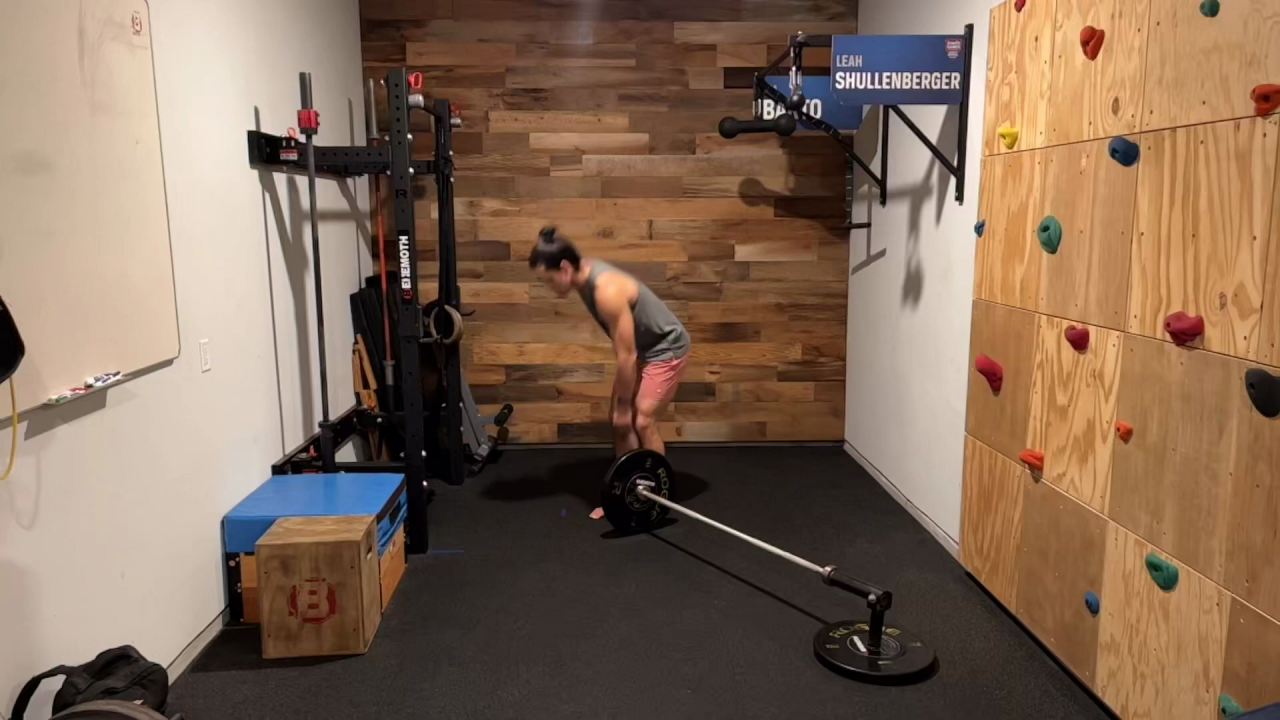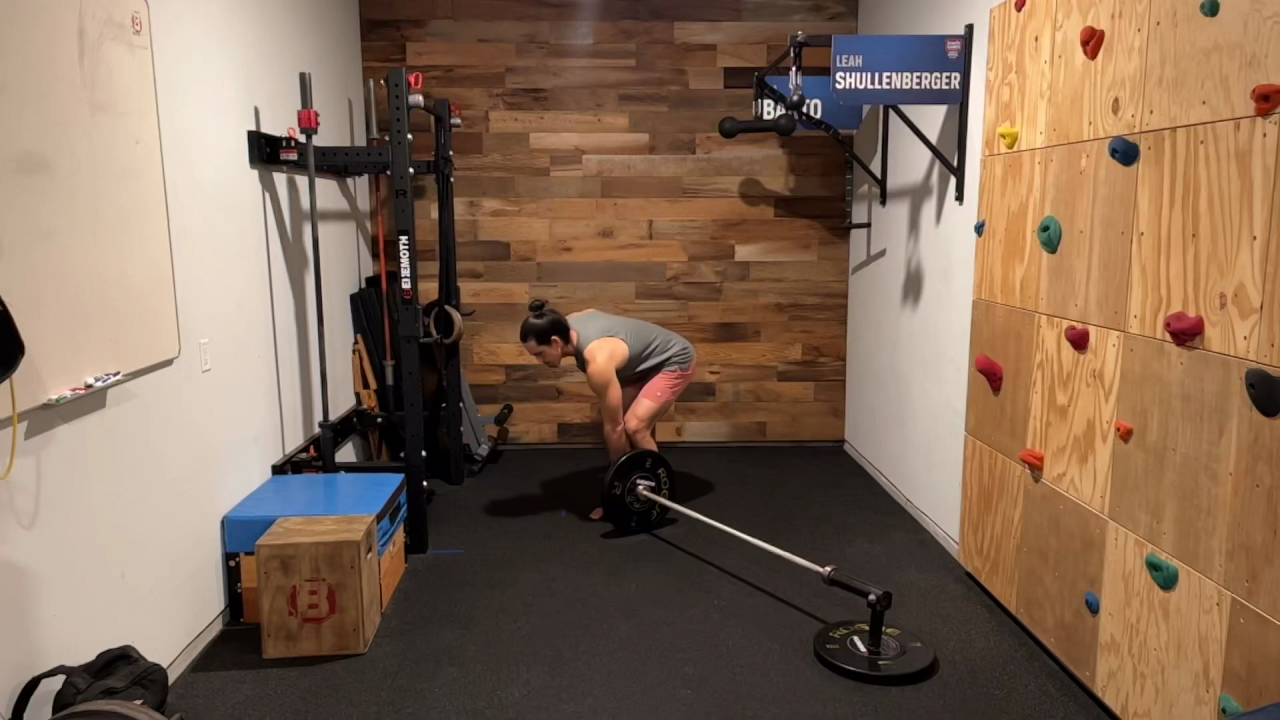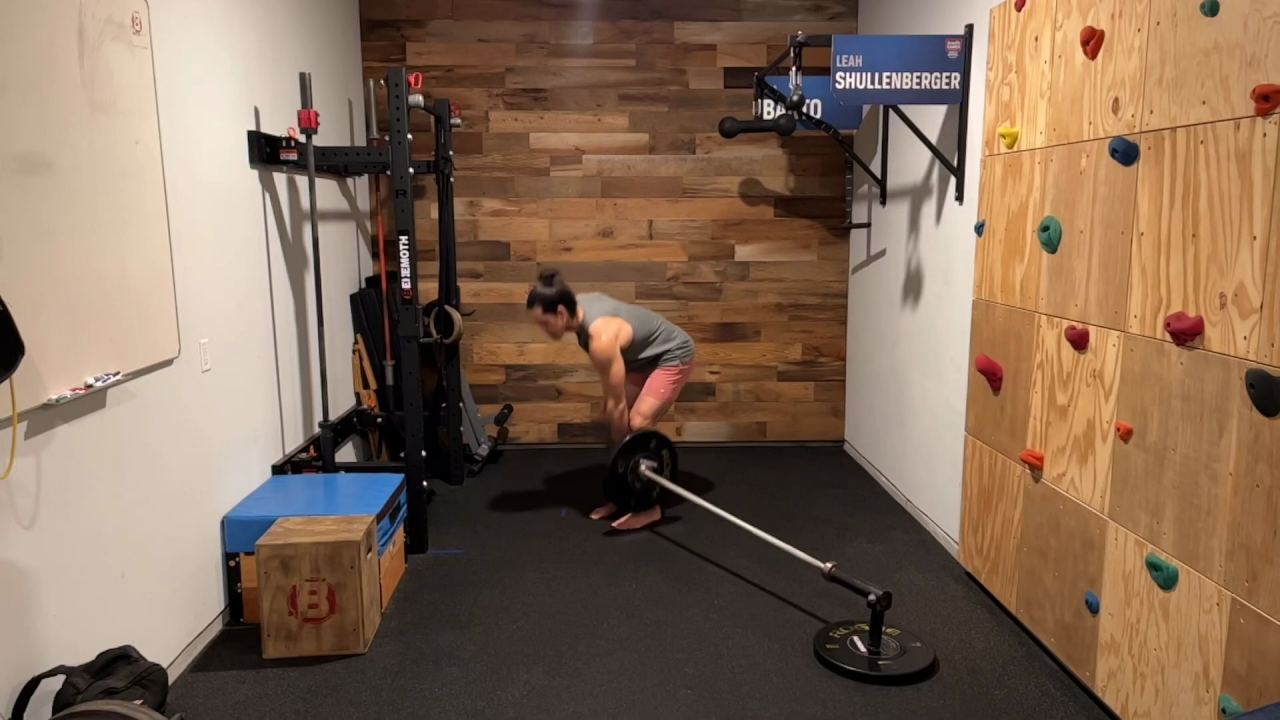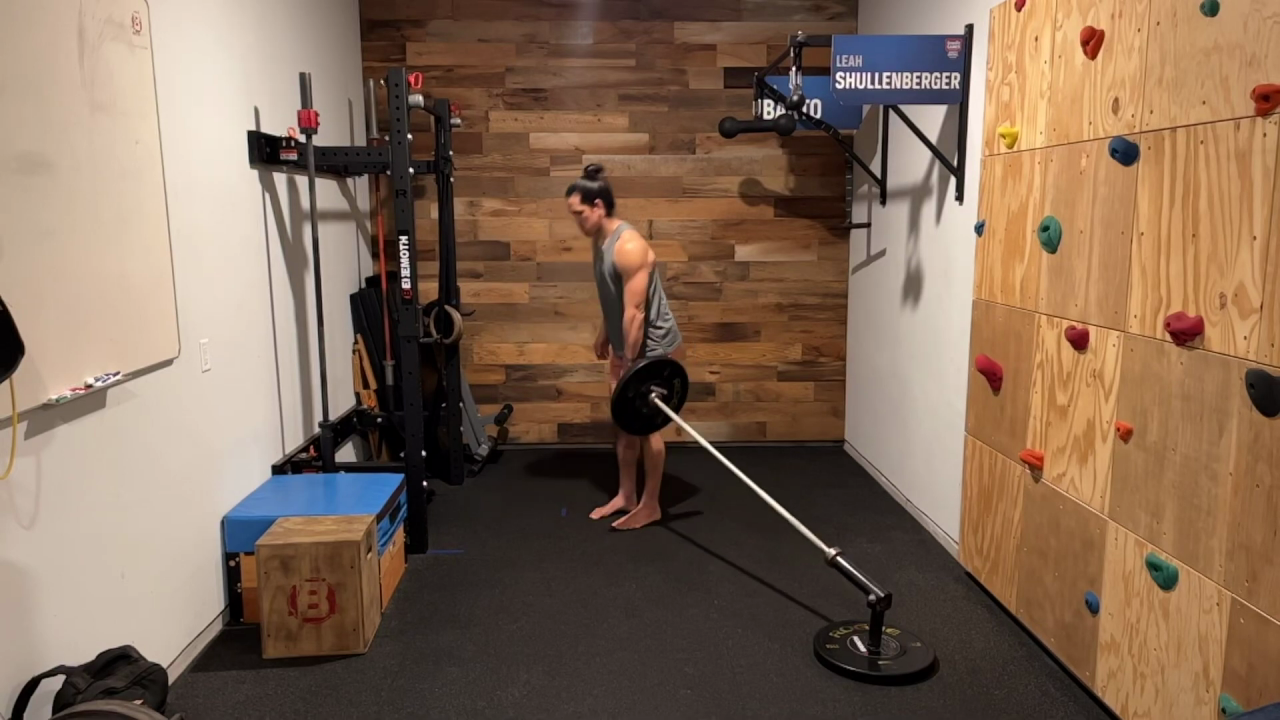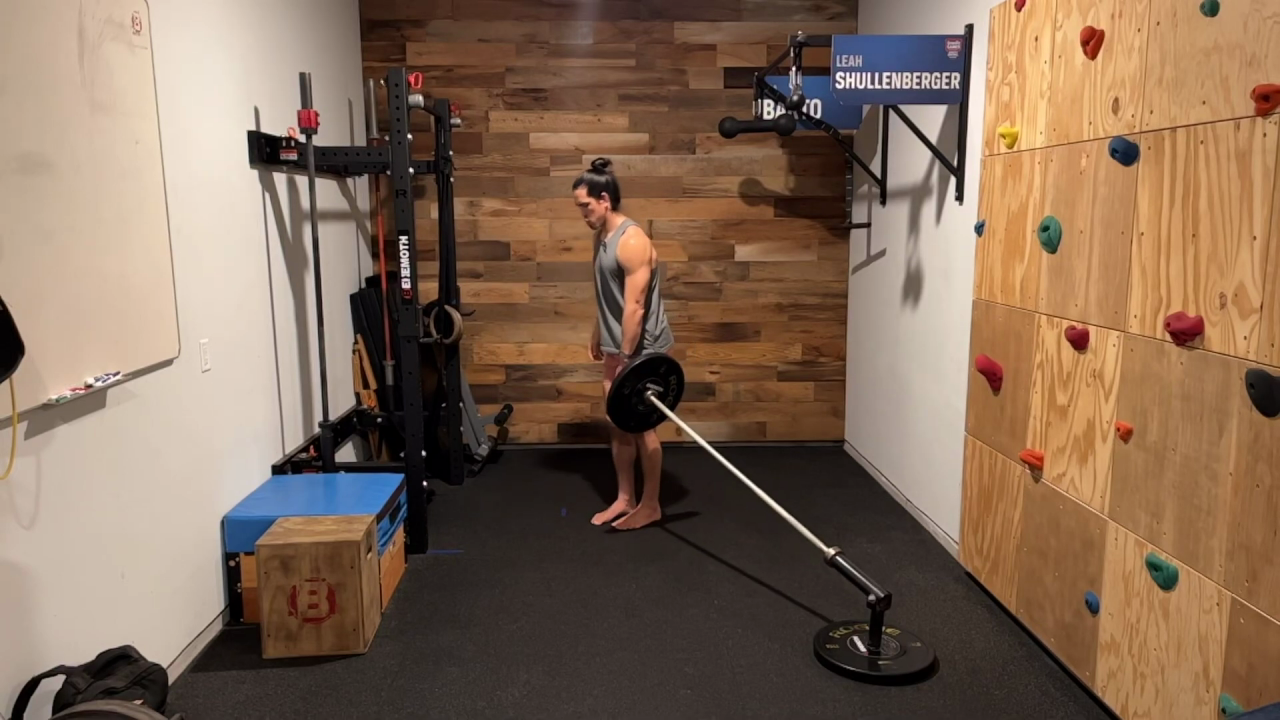
dt=0.5s
person 1, frame 1
left shoulder: (606, 290)
right shoulder: (585, 278)
left elbow: (627, 354)
left wrist: (623, 404)
left hip: (666, 347)
right hip: (641, 348)
left knee: (642, 421)
right knee: (621, 421)
person 1, frame 2
left shoulder: (597, 361)
right shoulder: (570, 323)
left elbow: (615, 426)
left hip: (674, 361)
right hip: (648, 359)
left knee: (635, 424)
right knee: (612, 419)
person 1, frame 3
left shoulder: (601, 338)
right shoulder: (578, 304)
left elbow: (616, 403)
left hip: (674, 355)
right hip: (646, 353)
left knee: (639, 422)
right knee: (616, 419)
left ankle: (649, 506)
person 1, frame 4
left shoulder: (629, 246)
right shoulder: (601, 241)
left elbow: (636, 312)
left wrist: (631, 364)
right wrist: (603, 336)
left hip: (653, 349)
right hip: (625, 346)
left ankle: (650, 505)
right ankle: (626, 495)
person 1, frame 5
left shoulder: (632, 242)
right shoulder: (602, 237)
left elbow: (635, 307)
left wrist: (628, 359)
right wrist: (598, 336)
left hip: (642, 350)
right hip: (616, 348)
left knee: (640, 427)
right knee: (617, 425)
left ankle: (650, 504)
right ankle: (625, 498)
